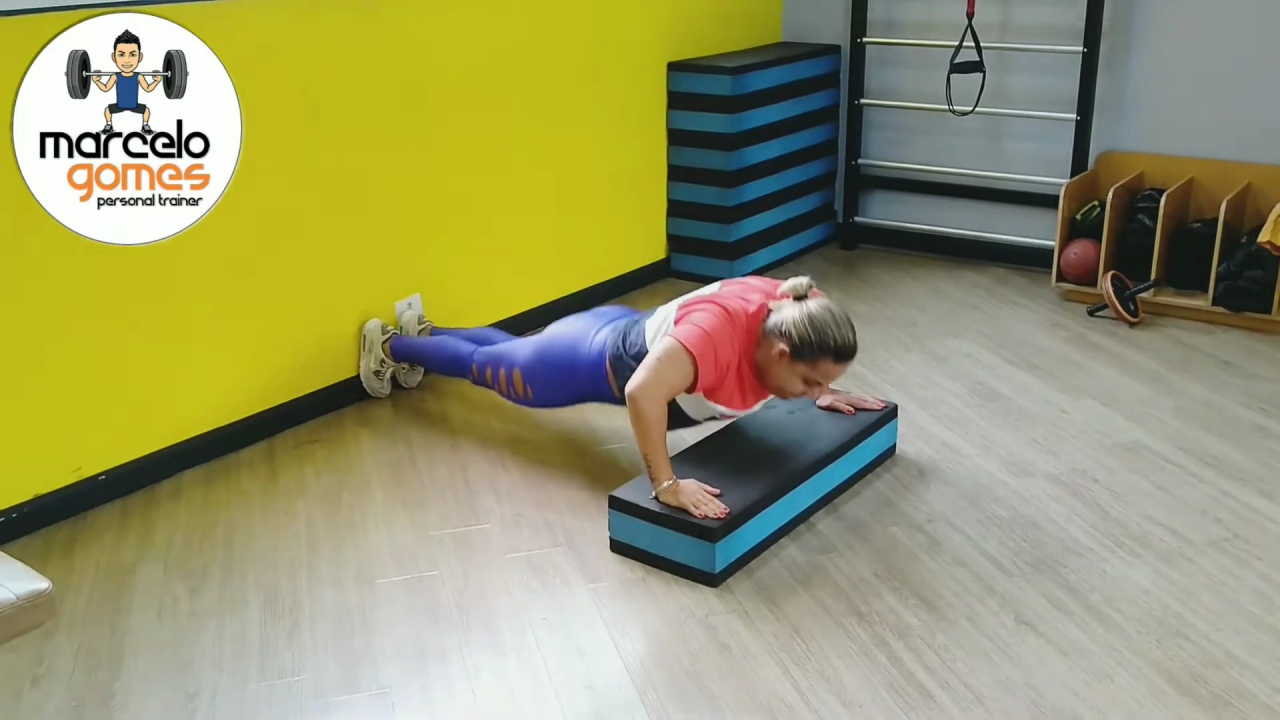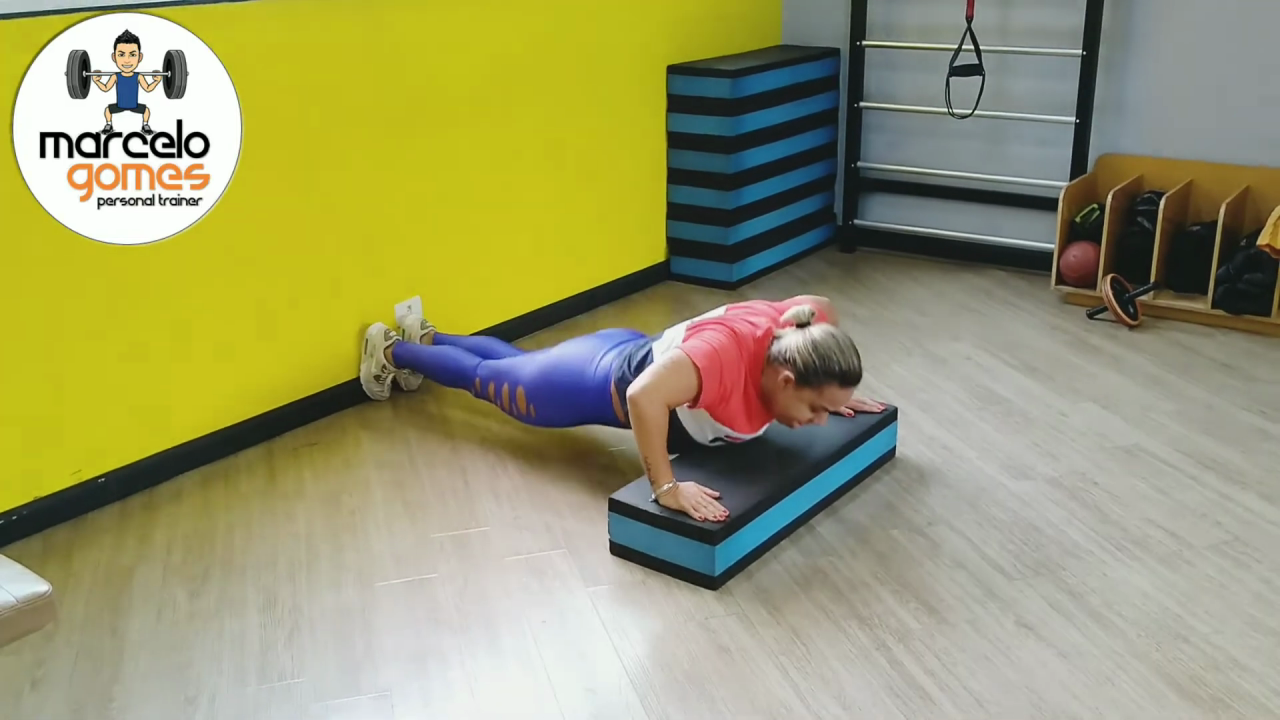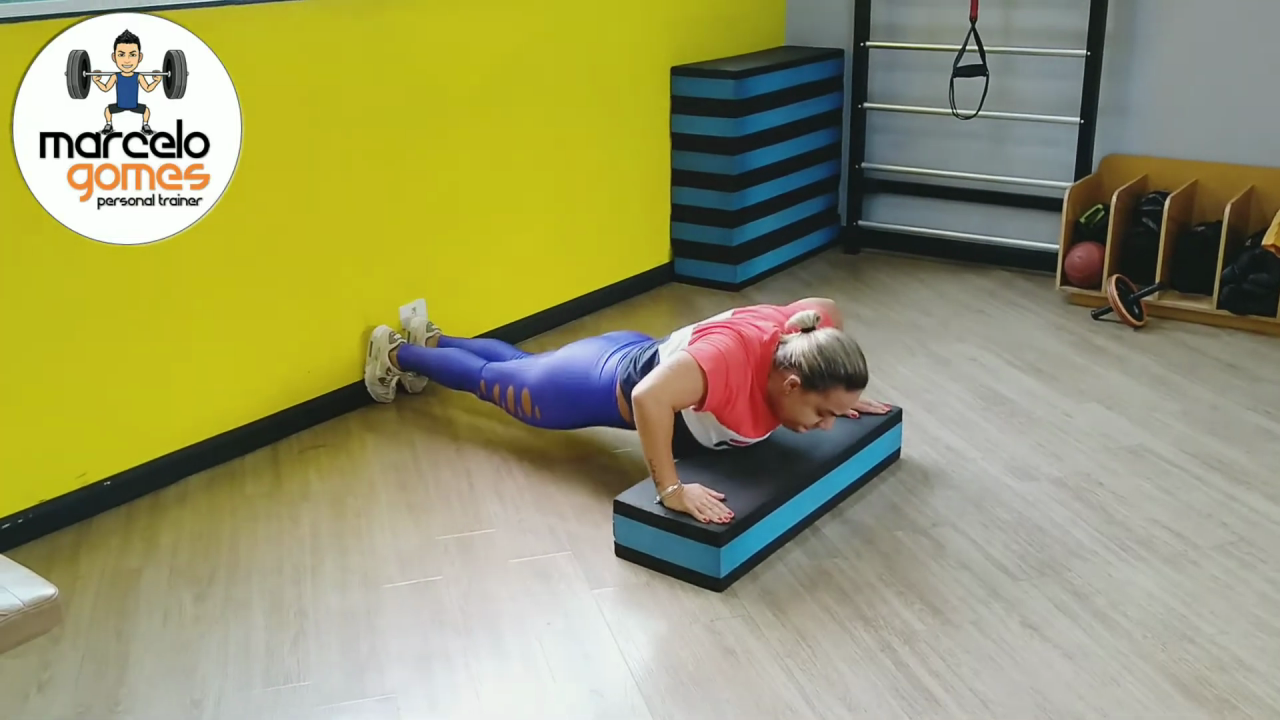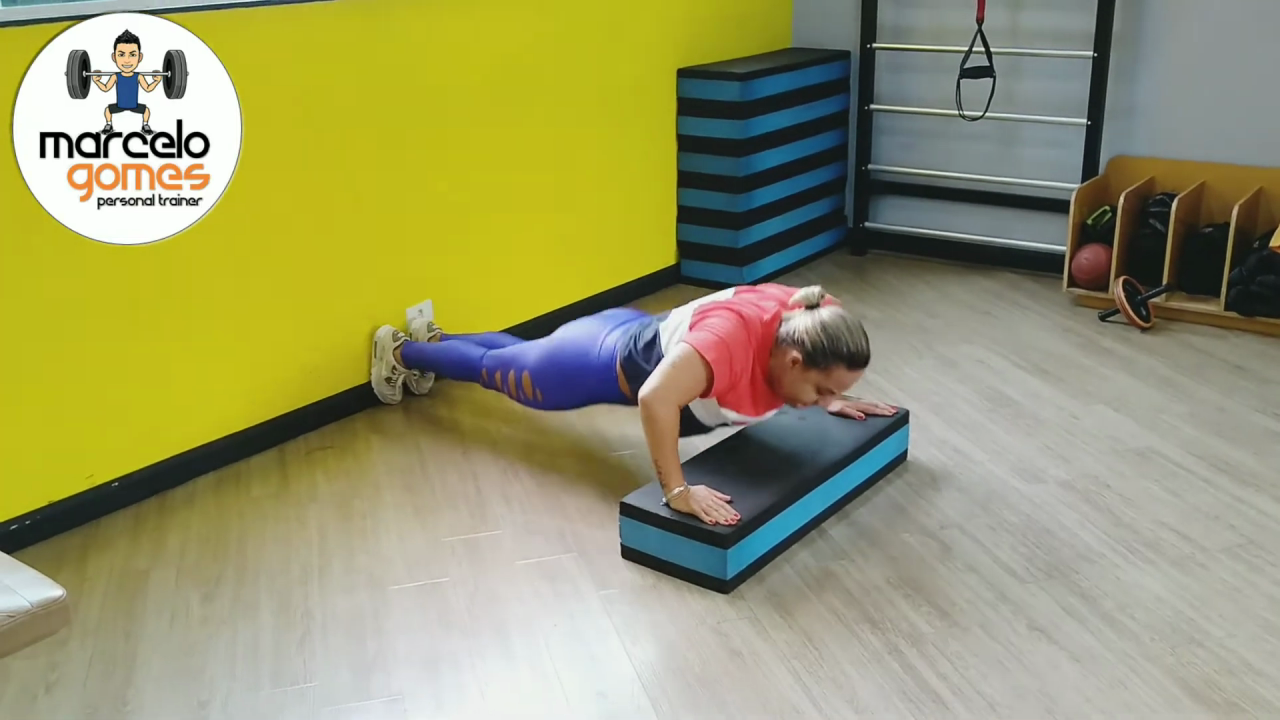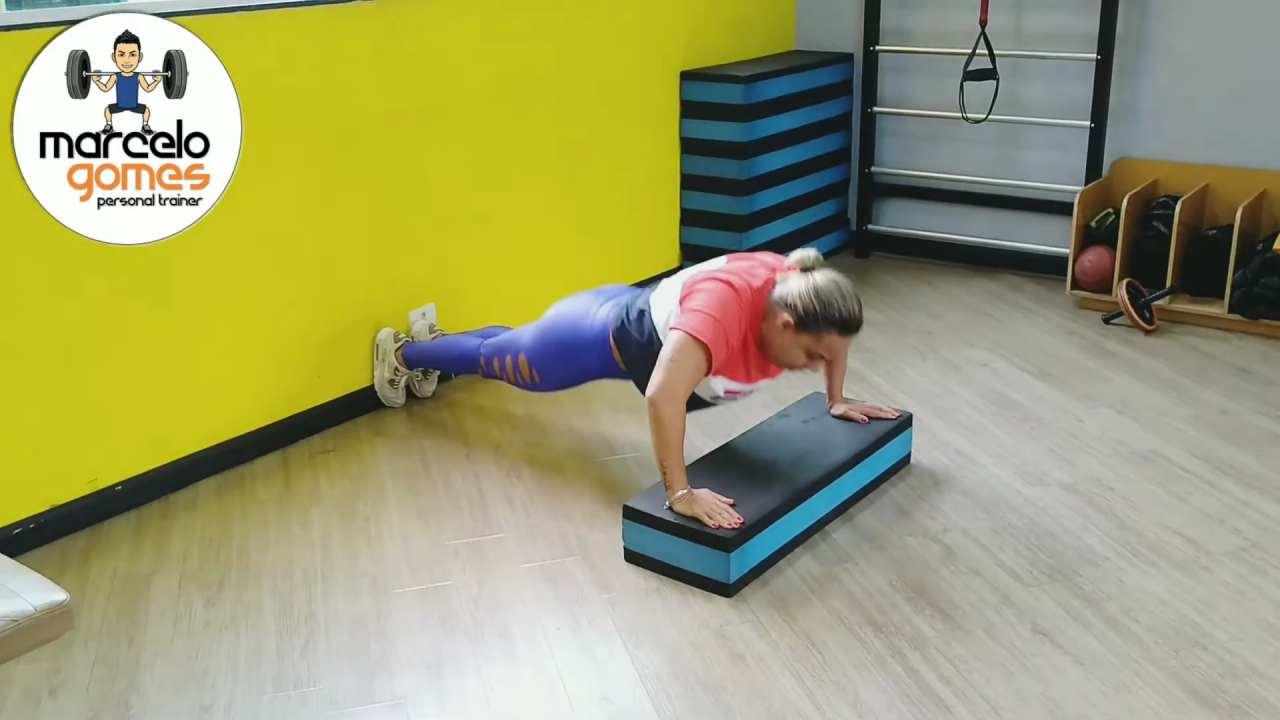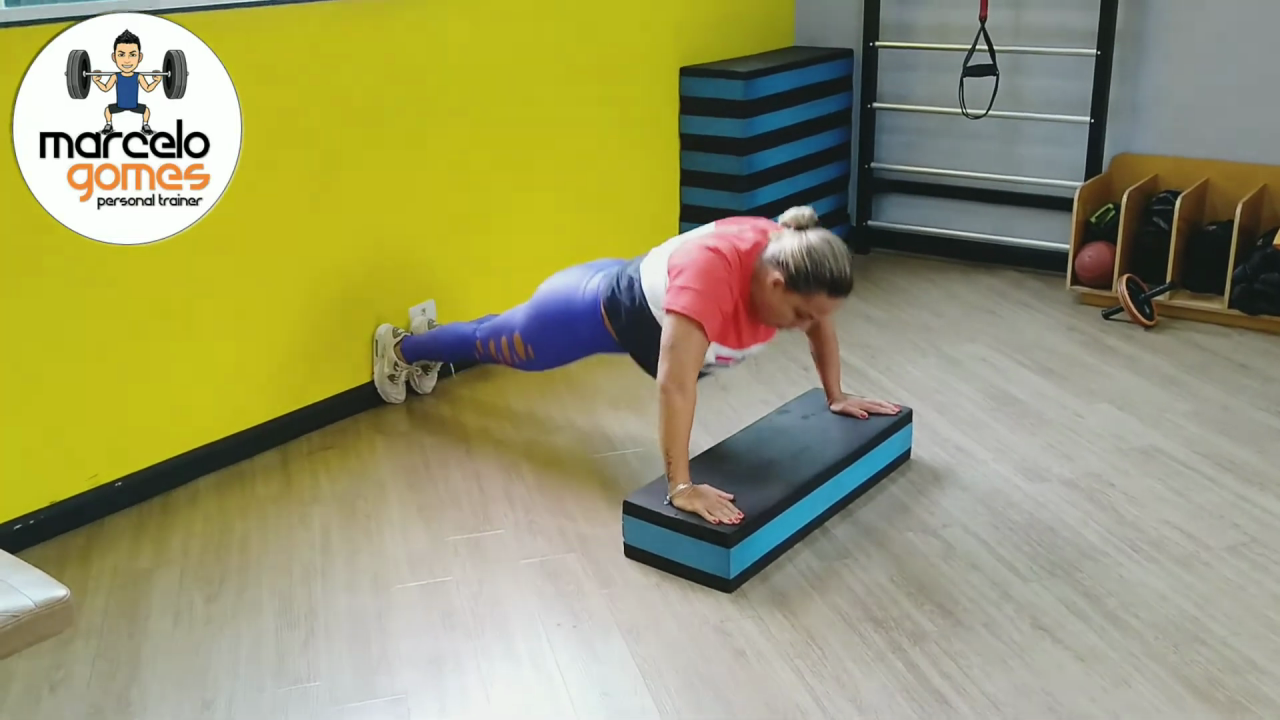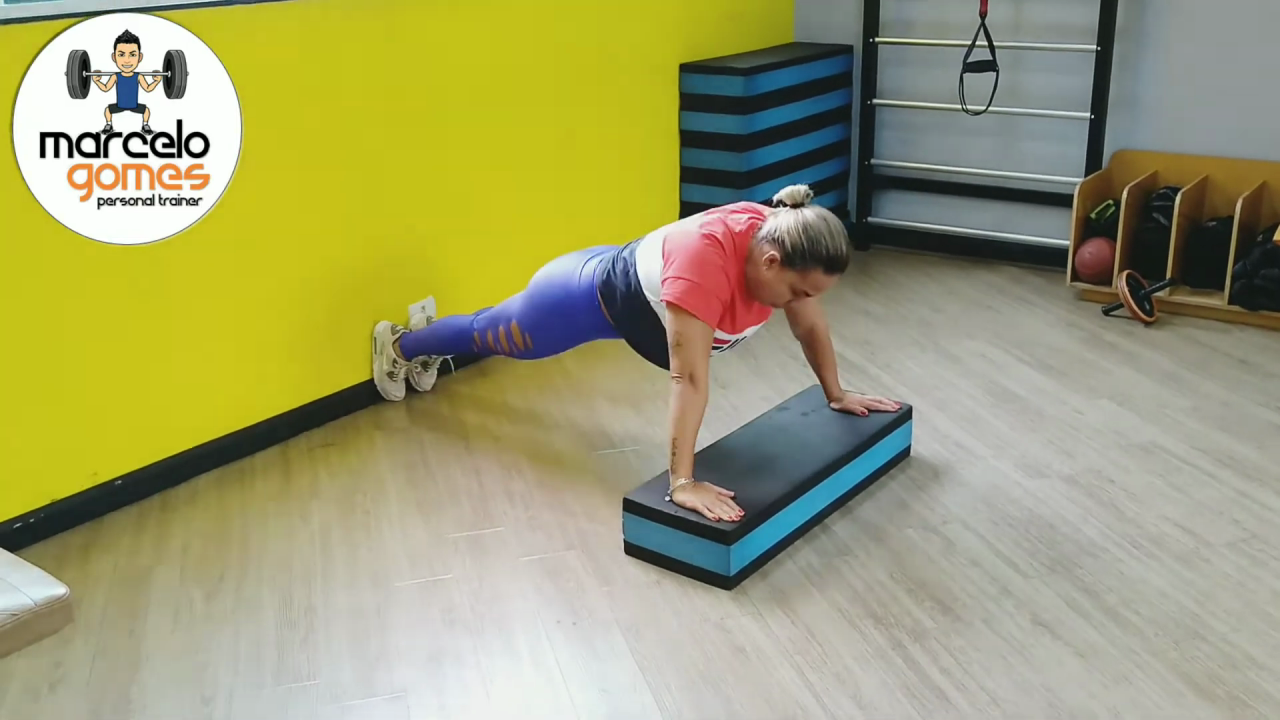
dt=0.2s
person 1, frame 1
left shoulder: (792, 313)
right shoulder: (721, 329)
right elbow: (642, 393)
left wrist: (828, 394)
right wrist: (668, 486)
left hip: (630, 332)
right hip: (595, 362)
left knee: (506, 346)
right knee: (485, 367)
left ankle: (424, 328)
right ankle: (390, 345)
person 1, frame 2
left shoulder: (795, 336)
right shoulder: (727, 353)
left elbow: (822, 307)
right elbow: (643, 397)
left wrist: (835, 399)
right wrist: (667, 488)
left hip: (633, 352)
right hip: (602, 384)
left knee: (513, 359)
right knee: (486, 380)
left ankle: (425, 336)
right ankle: (391, 348)
person 1, frame 3
left shoulder: (801, 339)
right shoulder: (734, 358)
left elbow: (828, 307)
right elbow: (648, 397)
left wrist: (837, 401)
right wrist: (671, 489)
left hip: (640, 354)
right hip: (607, 386)
left knee: (522, 362)
right knee: (491, 382)
left ankle: (431, 339)
right ankle: (396, 352)
person 1, frame 4
left shoulder: (804, 321)
right shoulder: (734, 338)
right elbow: (655, 398)
left wrist: (841, 400)
right wrist: (678, 491)
left hip: (642, 337)
right hip: (607, 363)
left knee: (518, 352)
right knee: (492, 369)
left ankle: (434, 336)
right ankle: (400, 352)
person 1, frame 5
left shoulder: (799, 292)
right shoulder: (724, 306)
left elbow: (832, 335)
right elbow: (662, 398)
left wrist: (837, 400)
right wrist: (680, 493)
left hip: (640, 318)
right hip: (601, 336)
left knee: (512, 343)
right knee: (496, 359)
left ankle: (433, 337)
right ankle: (403, 352)
person 1, frame 6
left shoulder: (790, 259)
right shoulder: (713, 272)
left elbow: (824, 326)
right elbow: (675, 385)
left wrist: (837, 396)
right wrist: (682, 488)
left hip: (633, 299)
right hip: (593, 308)
left knee: (499, 338)
right knee: (489, 345)
left ankle: (428, 332)
right ankle: (402, 347)
person 1, frame 7
left shoulder: (784, 239)
right shoulder: (707, 257)
left elbow: (809, 323)
right elbow: (689, 378)
left wrist: (837, 396)
right wrist: (682, 483)
left hip: (628, 292)
right hip: (587, 295)
left knee: (493, 331)
right knee: (486, 336)
left ankle: (424, 338)
right ankle: (400, 346)
